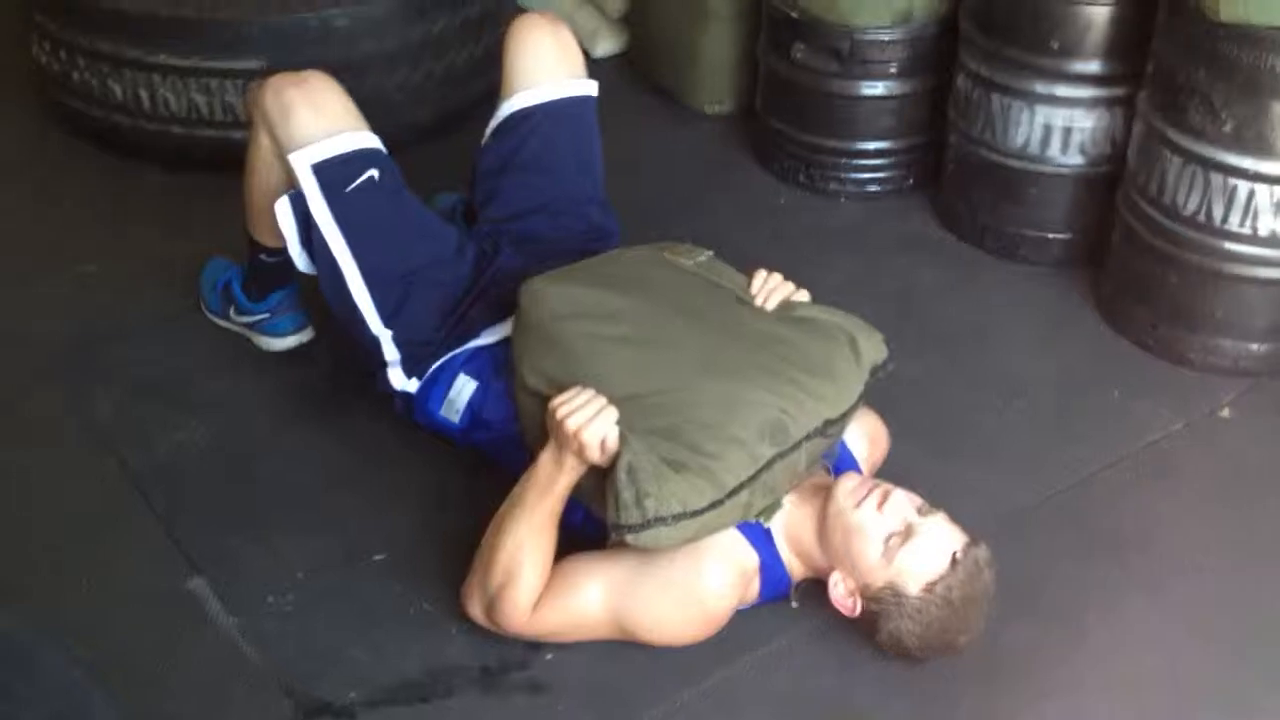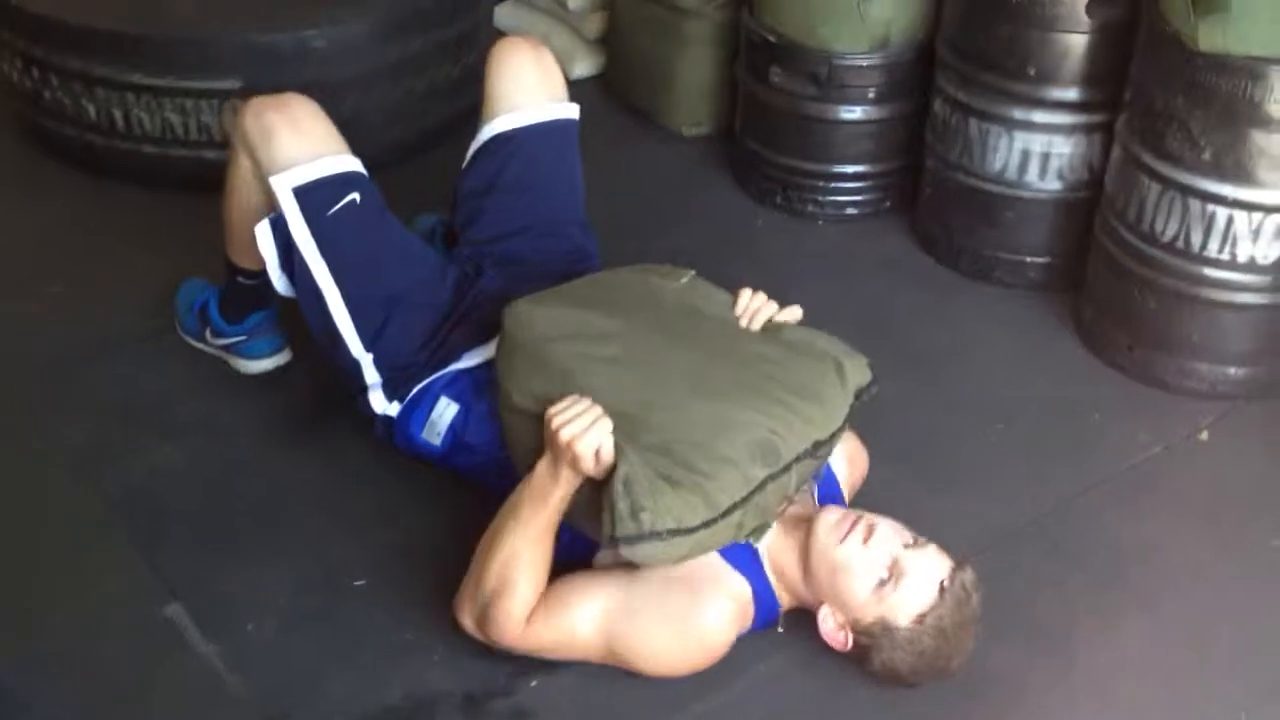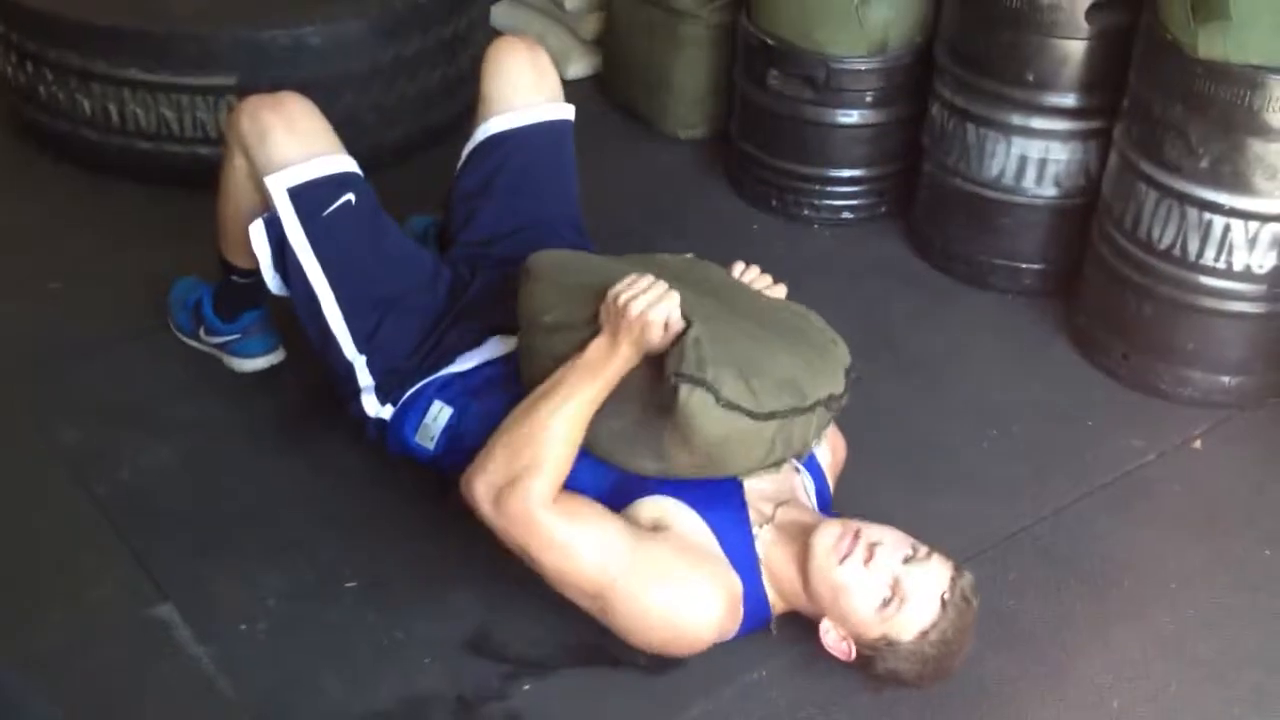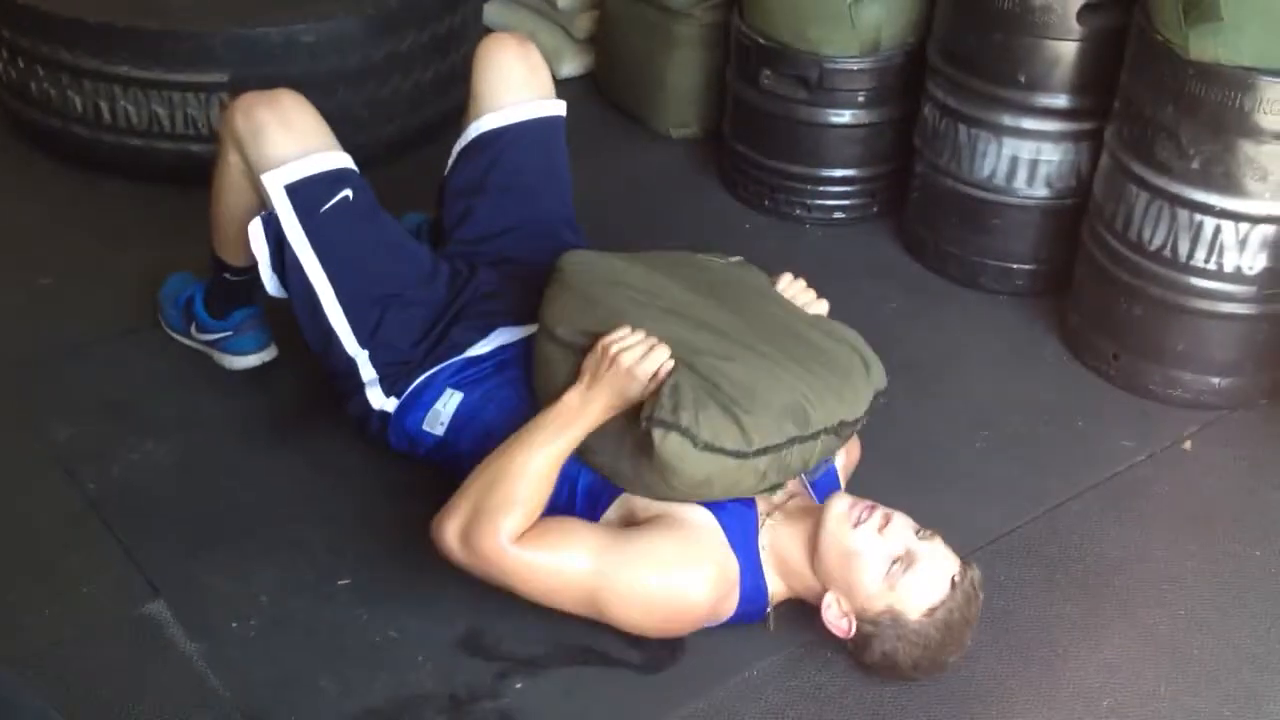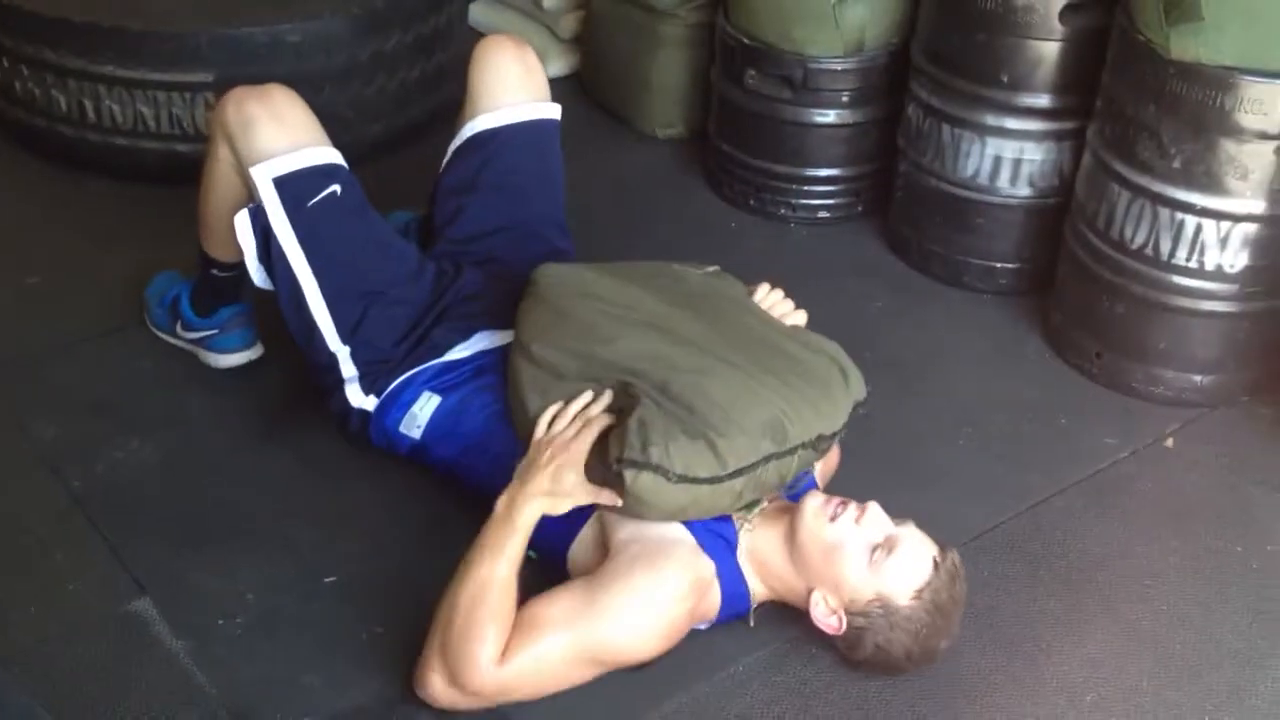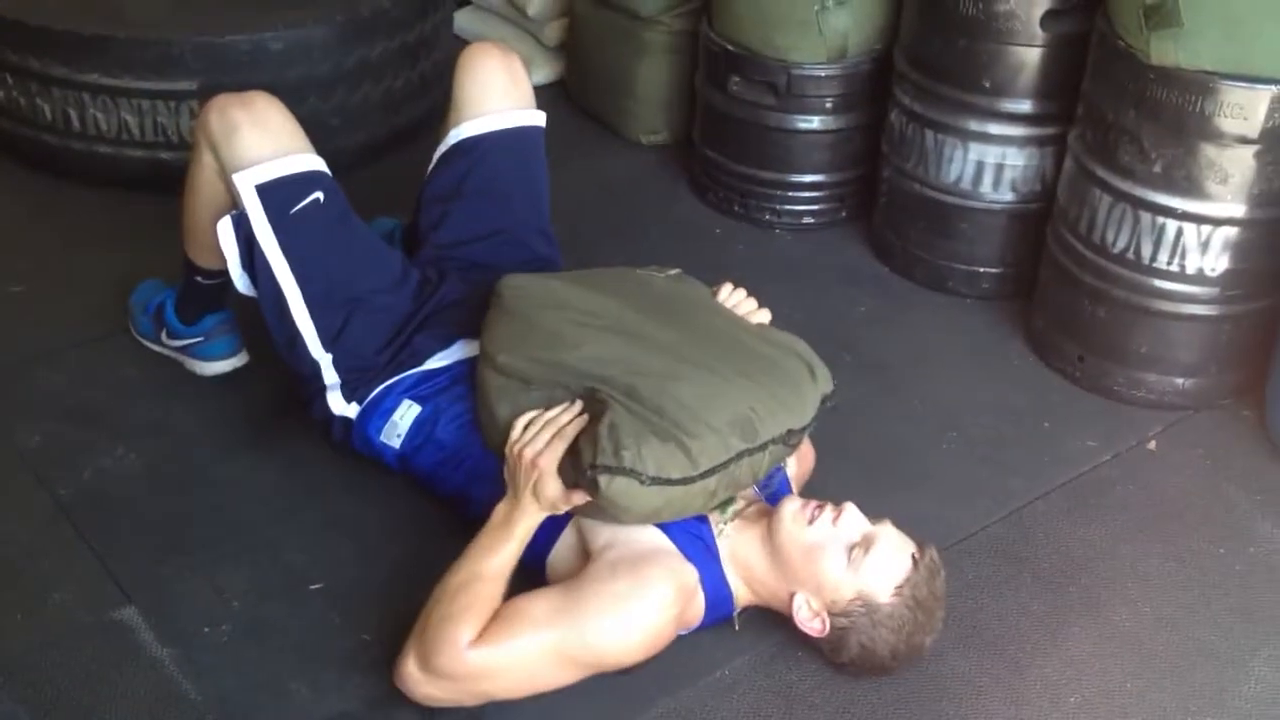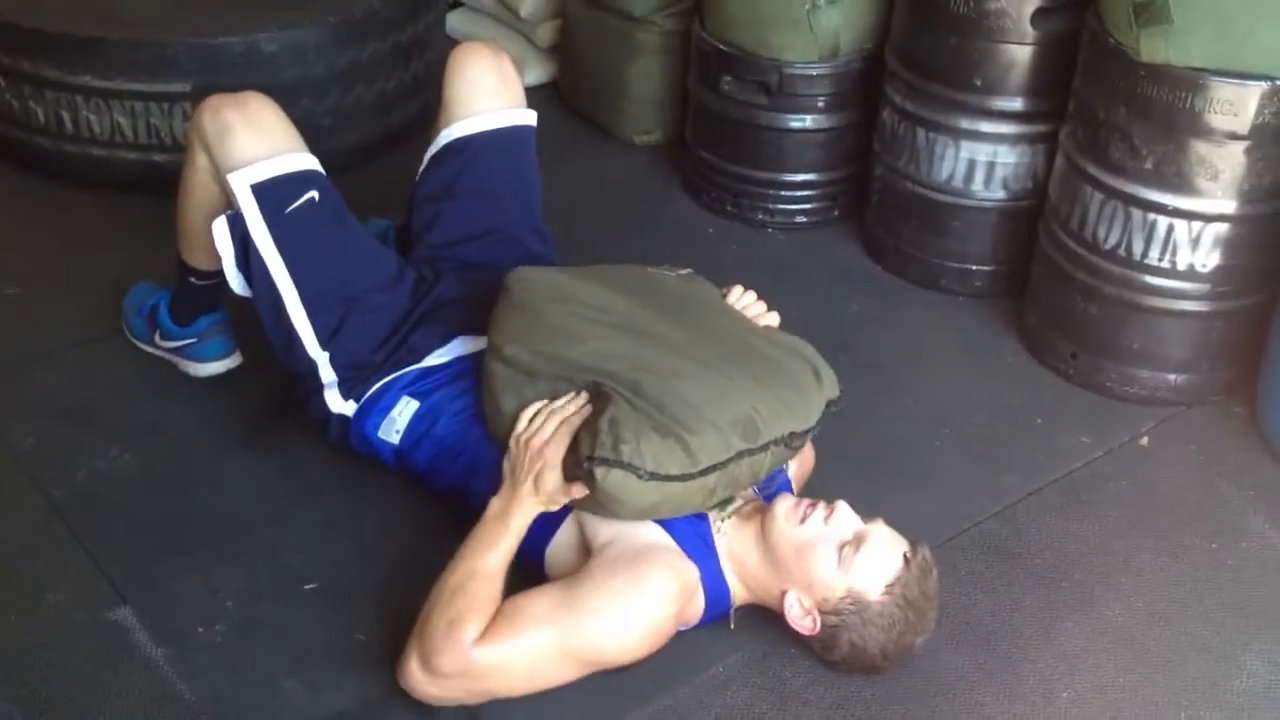
dt=0.3s
person 1, frame 1
left shoulder: (708, 585)
right shoulder: (854, 444)
left elbow: (494, 604)
left wrist: (562, 456)
right wrist: (780, 321)
left hip: (454, 347)
left knee: (292, 97)
right knee: (538, 33)
left ankle: (264, 297)
right ankle: (475, 223)
person 1, frame 2
left shoulder: (701, 617)
right shoulder: (834, 466)
left elbow: (485, 613)
left wrist: (557, 469)
right wrist: (766, 341)
left hip: (433, 370)
left knee: (275, 119)
right knee: (518, 56)
left ankle: (240, 317)
right ankle: (460, 246)
person 1, frame 3
left shoulder: (695, 601)
right shoulder: (814, 460)
left elbow: (497, 491)
left wrist: (614, 350)
left hip: (423, 371)
left knee: (270, 118)
right knee: (515, 54)
left ankle: (233, 315)
right ankle: (450, 246)
person 1, frame 4
left shoulder: (691, 579)
right shoulder: (826, 455)
left elbow: (468, 533)
left wrist: (590, 398)
left hip: (422, 369)
right hip: (536, 304)
left knee: (264, 116)
right knee: (506, 51)
left ankle: (225, 315)
right ankle: (446, 250)
person 1, frame 5
left shoulder: (671, 590)
right shoulder: (801, 467)
left wrist: (526, 498)
left hip: (406, 366)
right hip: (524, 304)
left knee: (254, 111)
right knee: (503, 55)
left ankle: (211, 312)
right ankle: (433, 240)
person 1, frame 6
left shoulder: (654, 598)
right shoulder: (780, 470)
left elbow: (429, 670)
left wrist: (522, 507)
left hip: (390, 376)
left knee: (238, 118)
right knee: (488, 64)
left ankle: (195, 319)
right ankle: (417, 252)
person 1, frame 7
left shoulder: (654, 594)
right shoulder: (777, 471)
left elbow: (432, 668)
left wrist: (519, 498)
left hip: (388, 374)
right hip: (502, 312)
left knee: (232, 119)
right knee: (477, 59)
left ankle: (188, 319)
right ankle: (410, 253)
